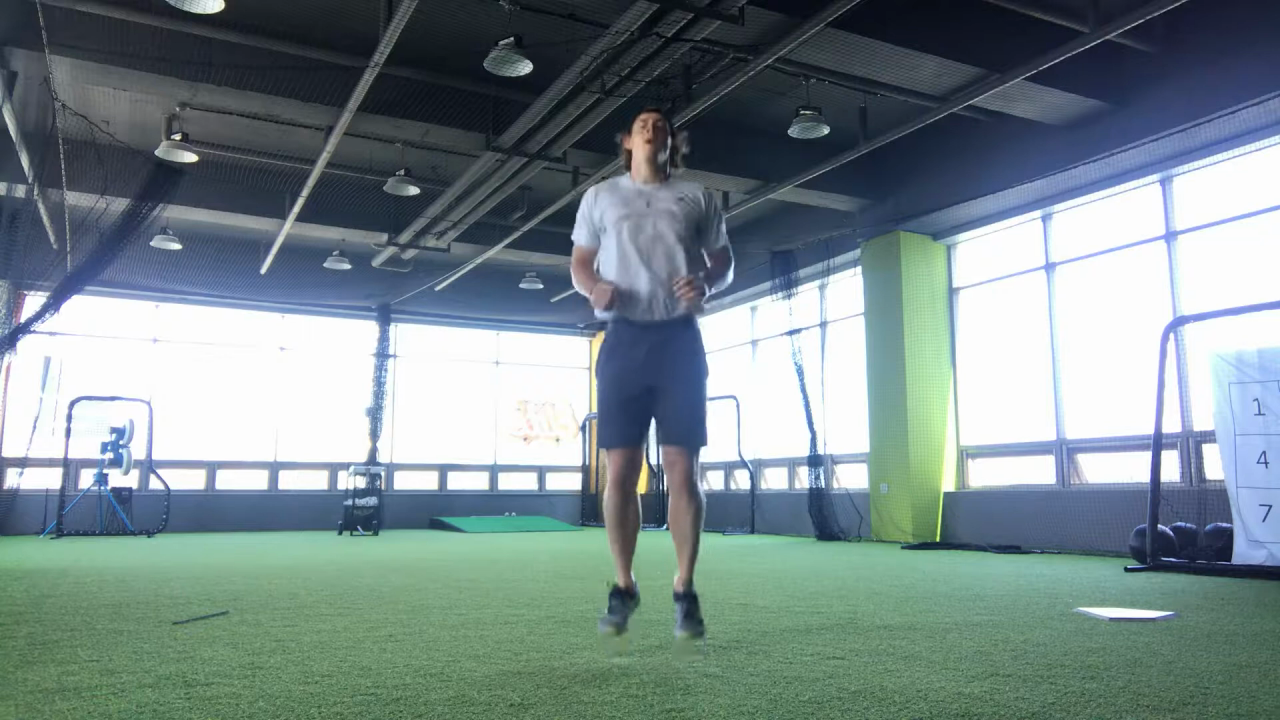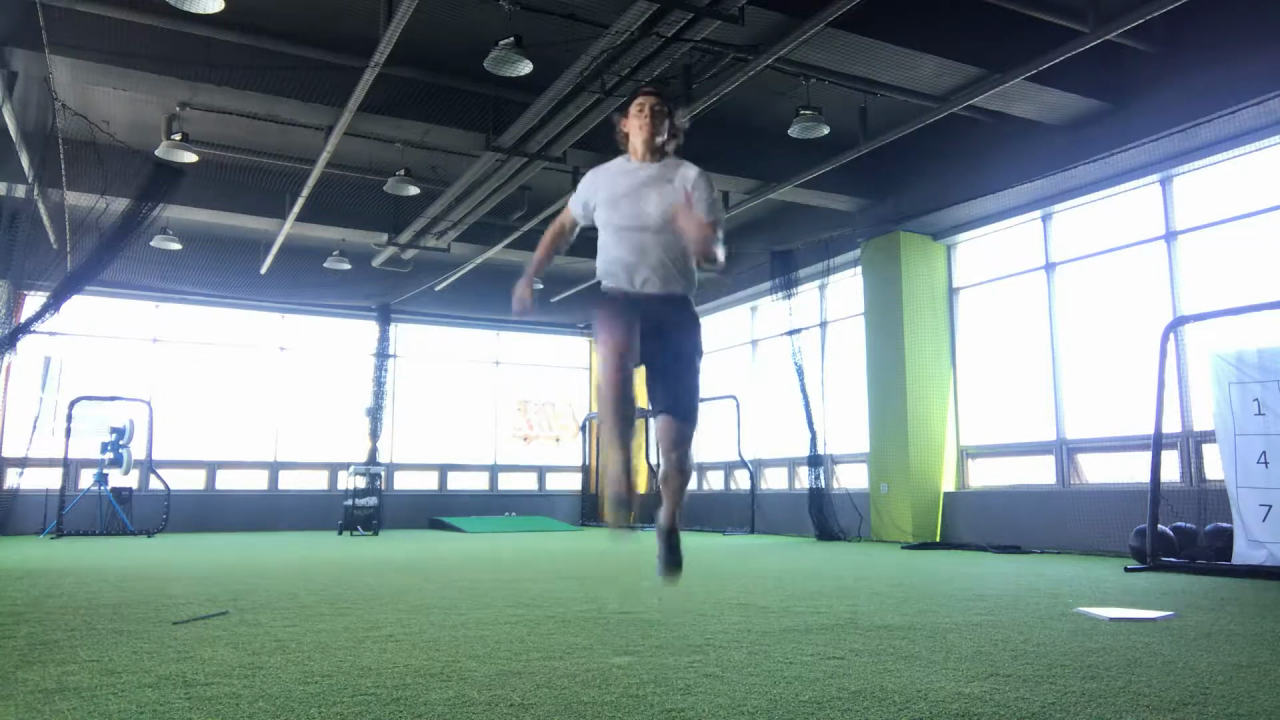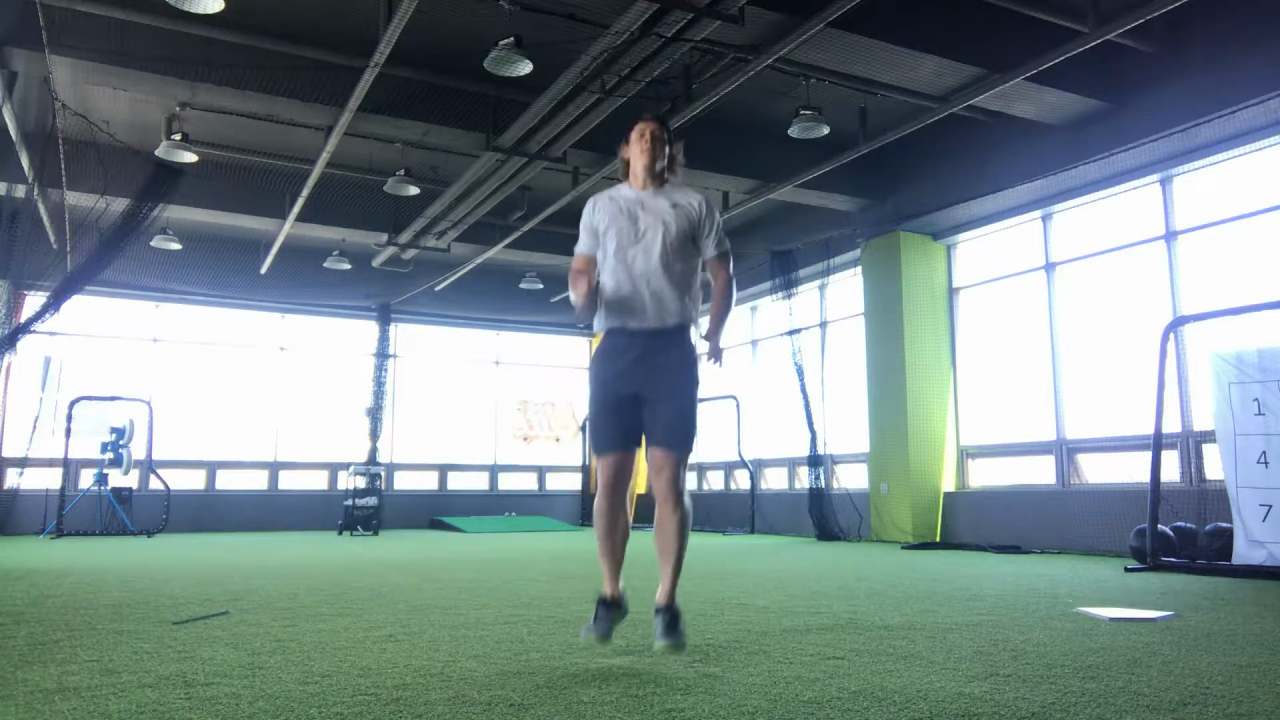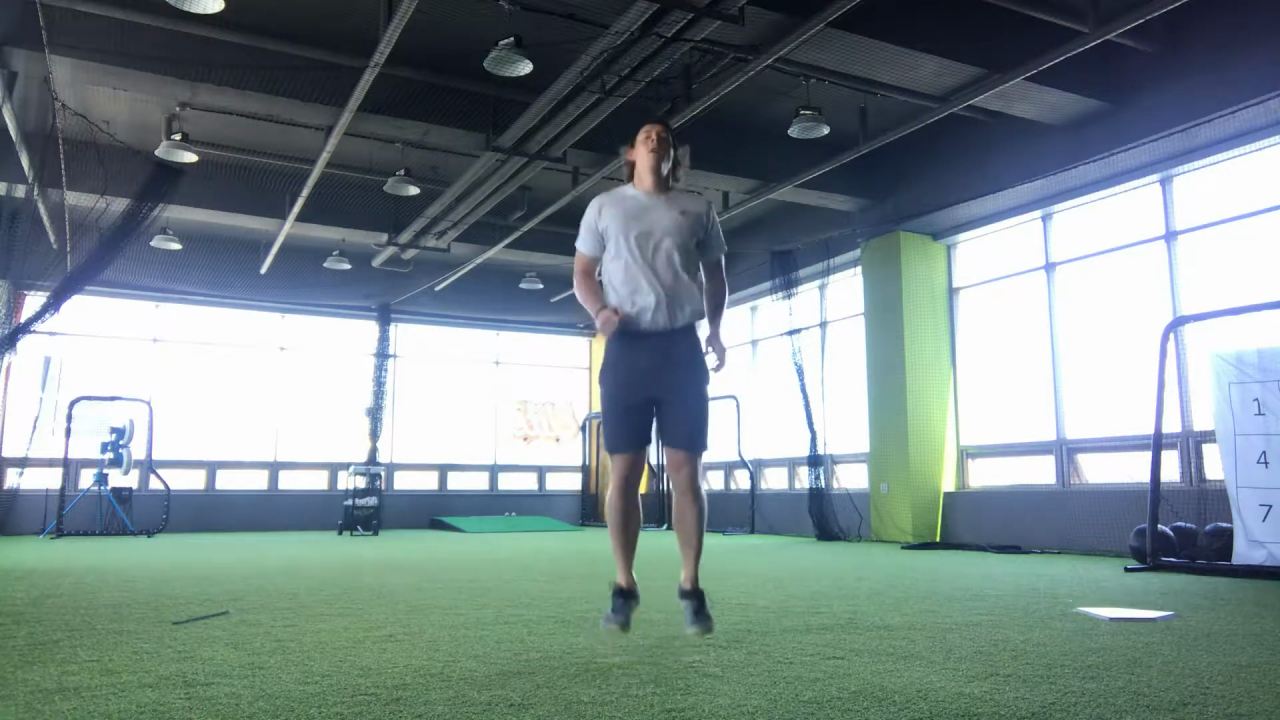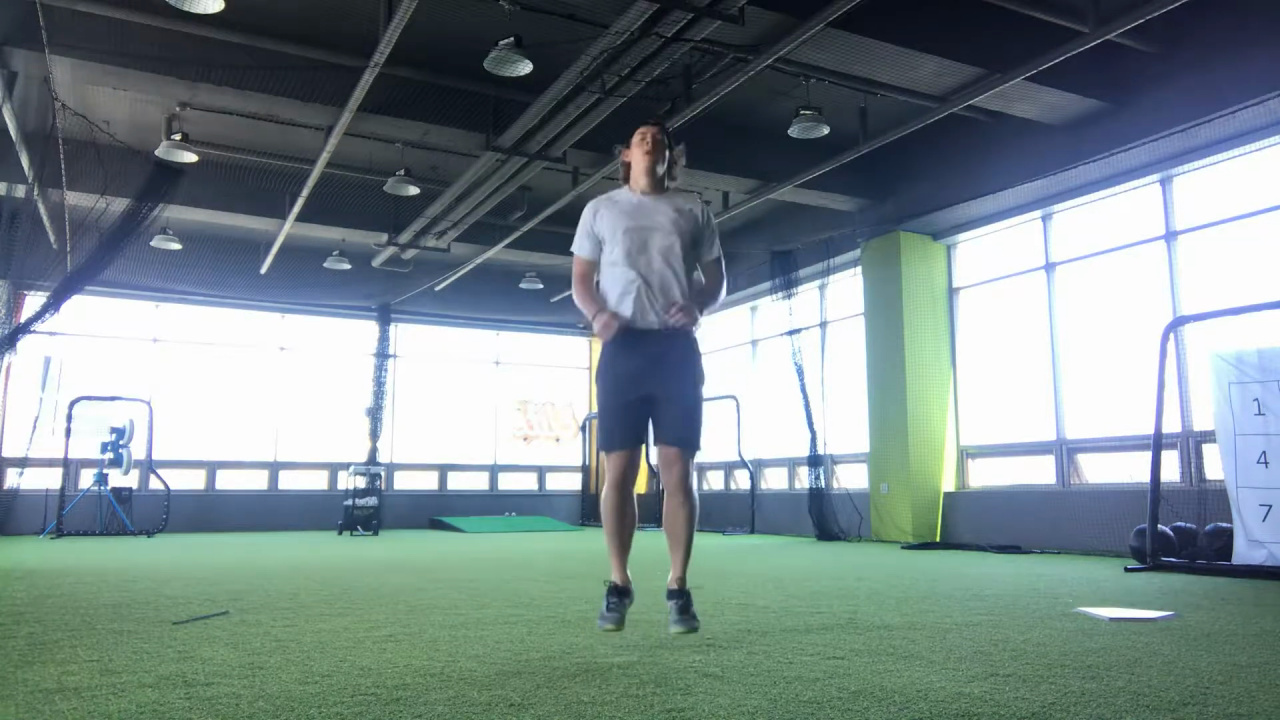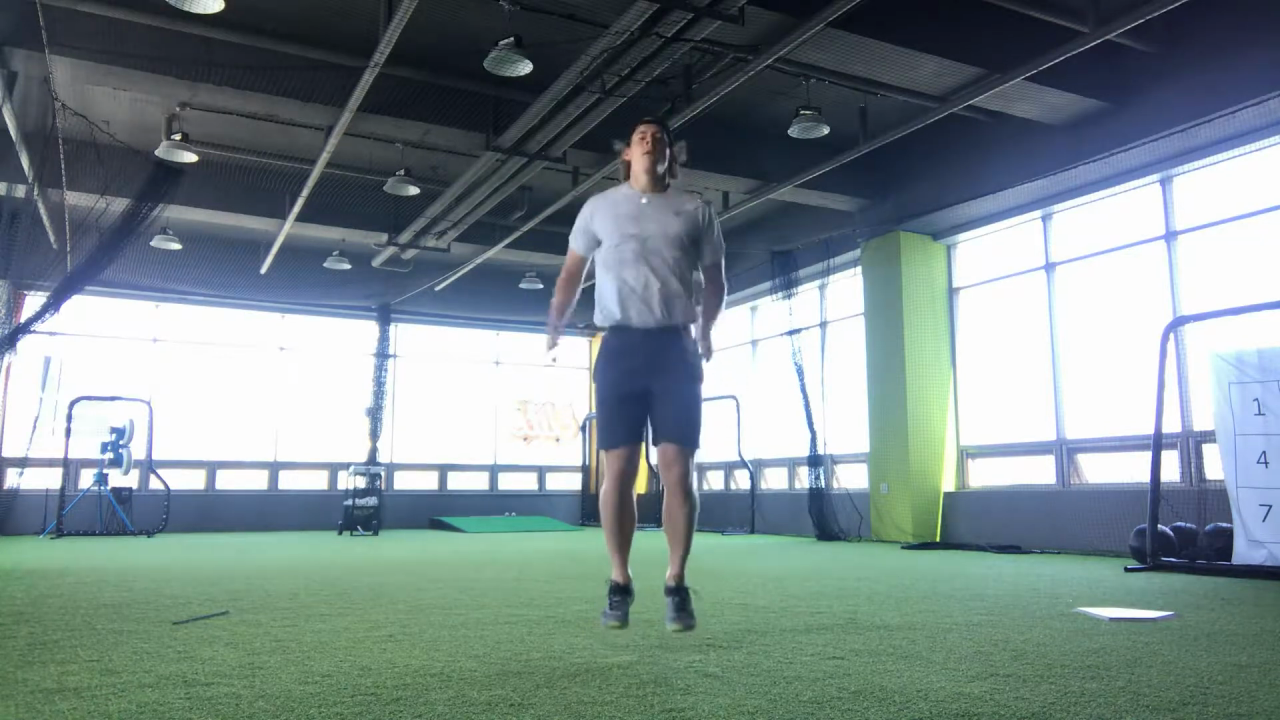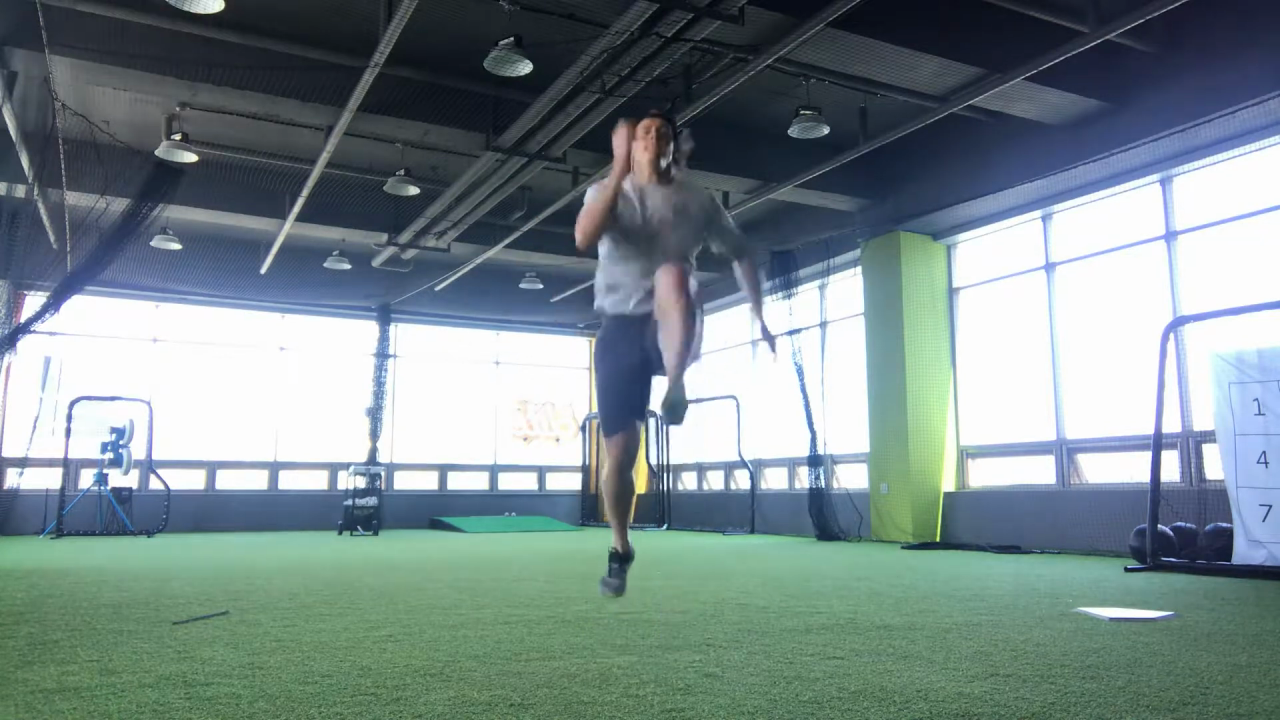
dt=0.5s
person 1, frame 1
left shoulder: (697, 197)
right shoulder: (600, 196)
left elbow: (724, 261)
right elbow: (579, 262)
left wrist: (706, 282)
right wrist: (593, 287)
left hip: (679, 339)
right hip: (623, 340)
left knee: (681, 469)
right knee: (620, 470)
left ankle: (684, 591)
right ankle: (623, 586)
person 1, frame 2
left shoulder: (692, 177)
right shoulder: (597, 179)
left elbow: (711, 254)
right elbow: (564, 224)
left wrist: (705, 242)
right wrist: (531, 273)
left hip: (673, 310)
right hip: (618, 306)
left knee: (675, 438)
right knee: (615, 352)
left ankle: (667, 523)
right ankle: (619, 486)
person 1, frame 3
left shoulder: (696, 206)
right shoulder: (599, 205)
left elbow: (721, 276)
right elbow: (579, 273)
left wrist: (715, 333)
right wrist: (580, 291)
left hip: (673, 348)
right hip: (616, 349)
left knee: (667, 477)
right knee: (610, 478)
left ankle: (666, 604)
right ankle: (610, 596)
person 1, frame 4
left shoulder: (698, 210)
right shoulder: (604, 207)
left elbow: (714, 277)
right elbow: (583, 275)
left wrist: (716, 334)
right wrist: (599, 310)
left hip: (681, 345)
right hip: (627, 347)
left knee: (684, 470)
right knee: (624, 472)
left ankle: (691, 589)
right ankle: (624, 587)
person 1, frame 5
left shoulder: (694, 211)
right shoulder: (601, 209)
left elbow: (716, 278)
right elbow: (582, 279)
left wrist: (696, 306)
right wrist: (597, 314)
left hip: (676, 348)
right hip: (623, 349)
left knee: (677, 471)
right knee: (619, 470)
left ankle: (678, 588)
right ankle: (619, 584)
person 1, frame 6
left shoulder: (694, 209)
right shoulder: (599, 207)
left elbow: (714, 276)
right elbow: (572, 271)
left wrist: (705, 323)
right wrist: (556, 322)
left hip: (674, 346)
right hip: (623, 343)
left knee: (676, 468)
right knee: (617, 468)
left ankle: (676, 583)
right ankle: (618, 583)
person 1, frame 7
left shoulder: (698, 201)
right shoulder: (604, 191)
left elbow: (741, 254)
right elbow: (583, 237)
left wrist: (760, 318)
right wrist: (619, 167)
left hip: (669, 324)
right hip: (618, 329)
left knee: (673, 275)
right knee: (619, 453)
left ankle: (675, 391)
right ankle: (620, 548)
